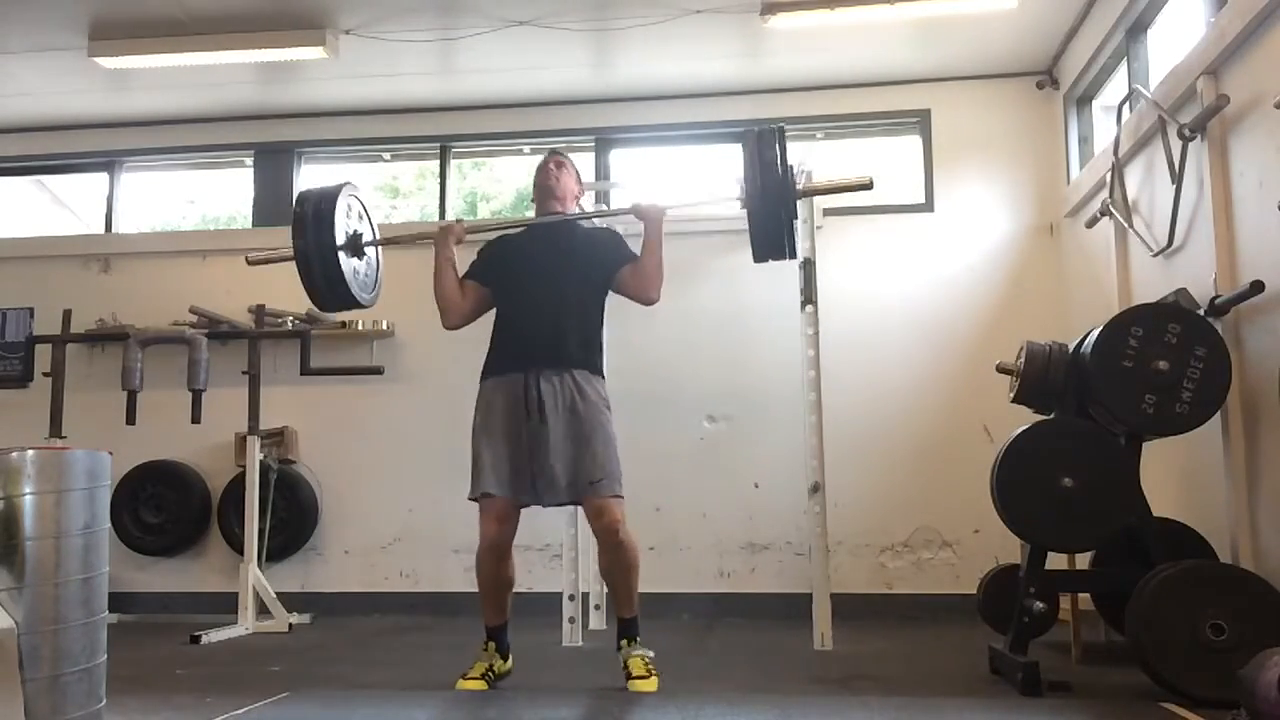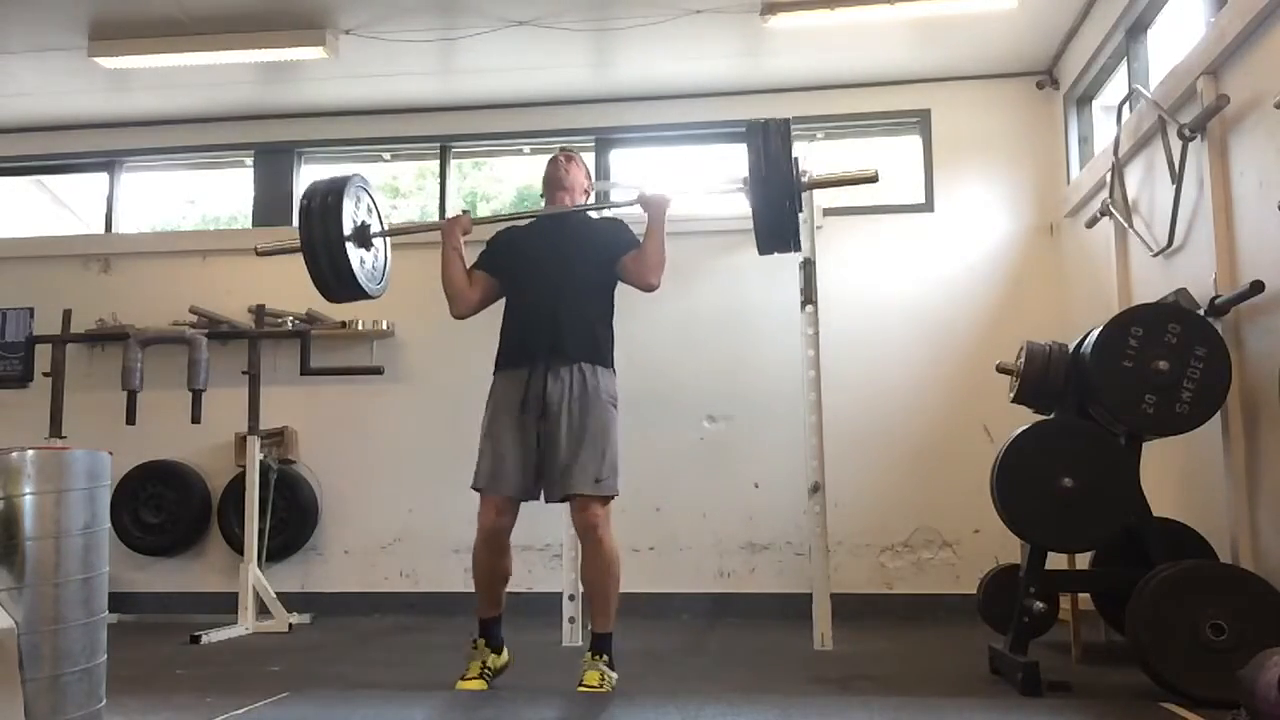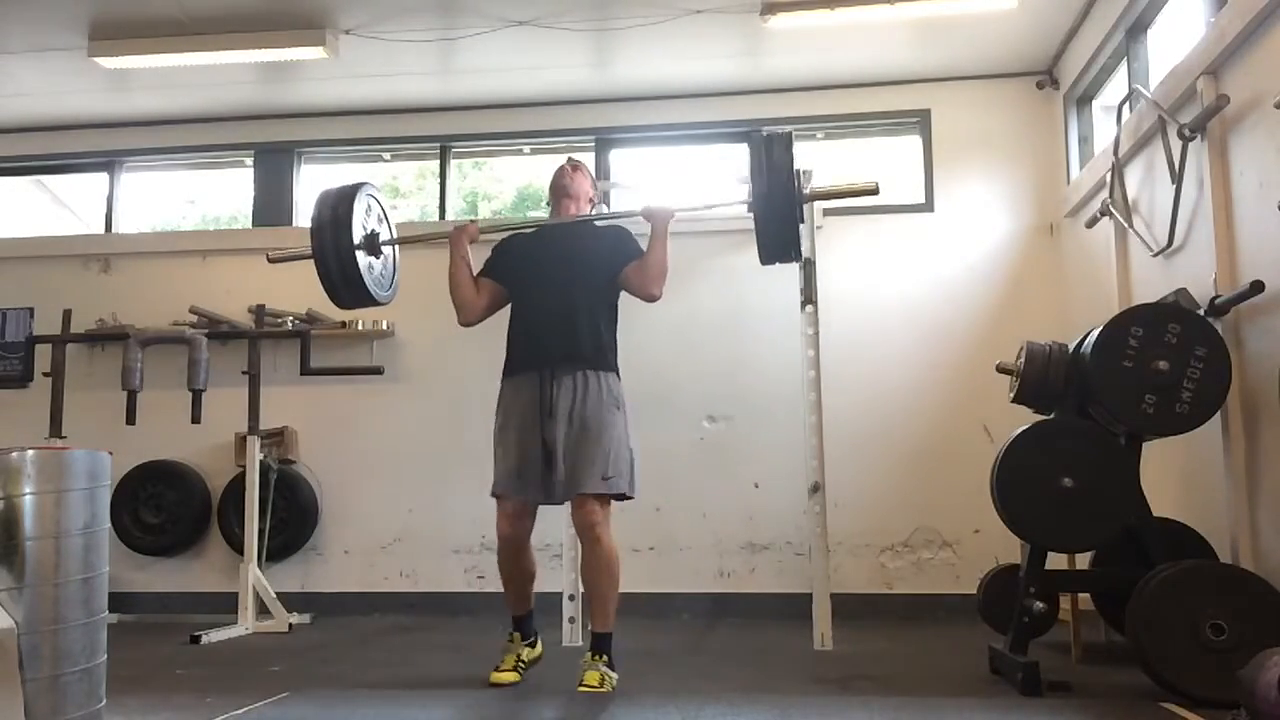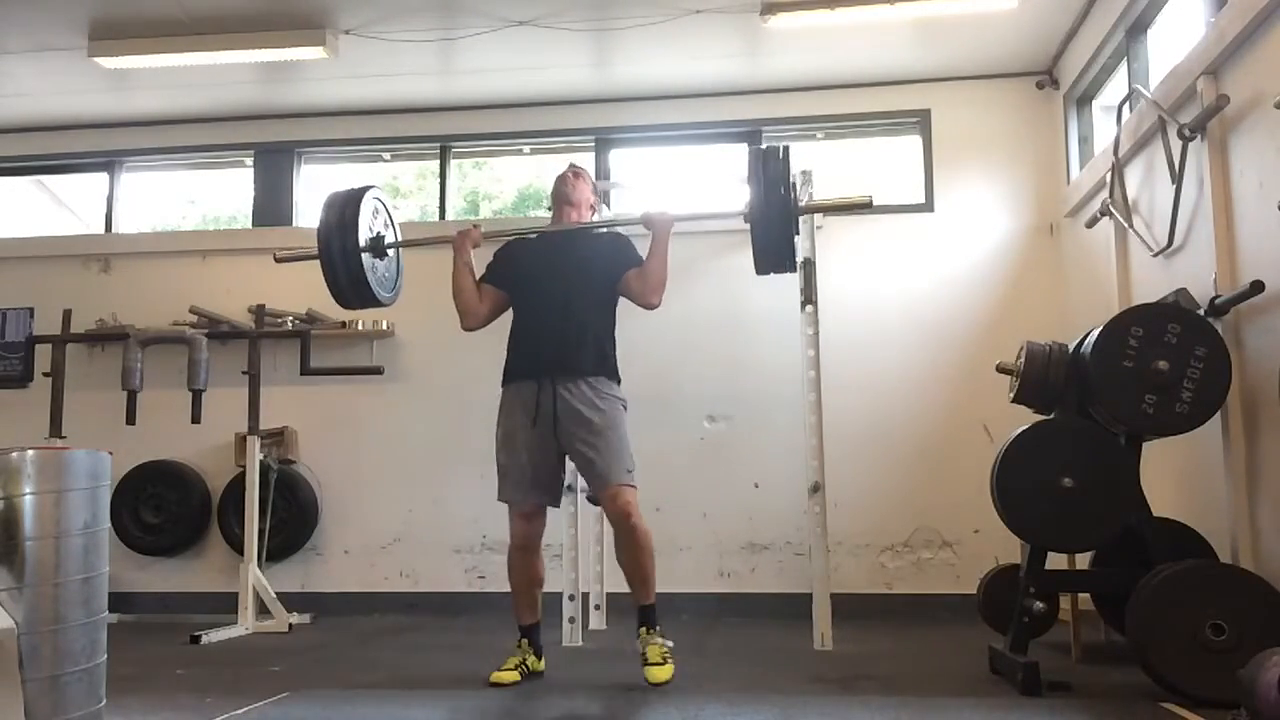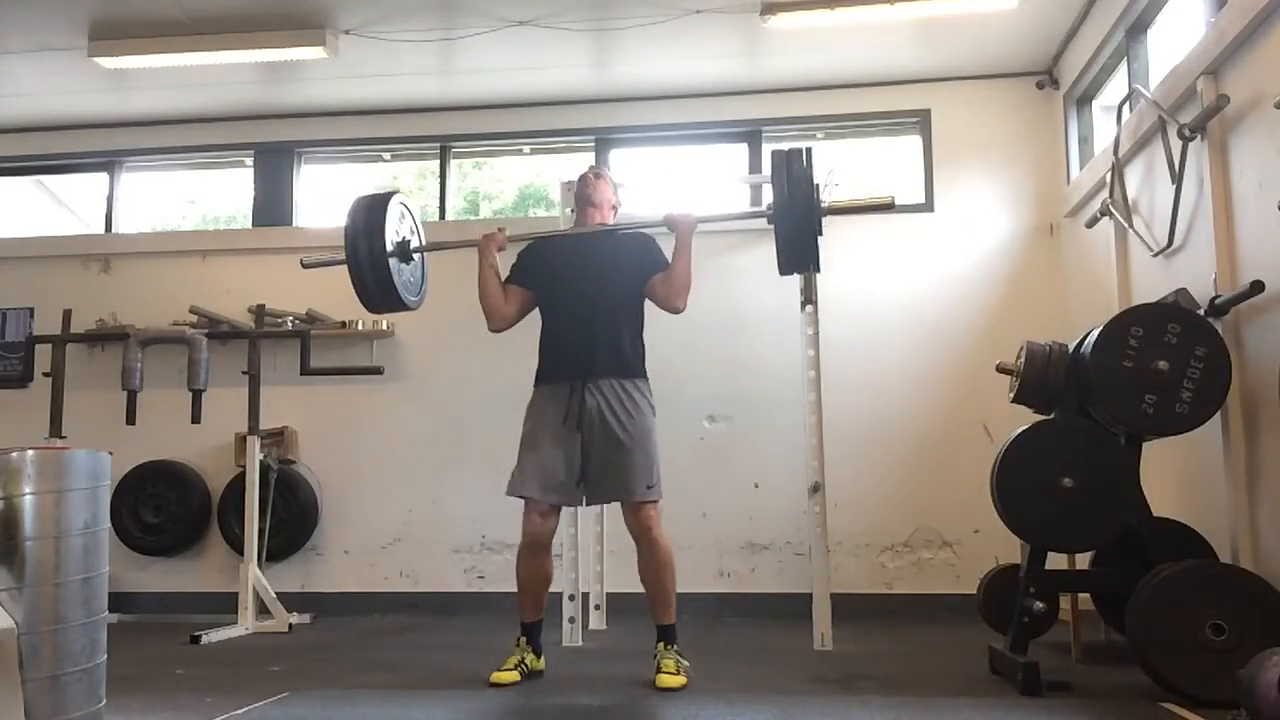
dt=0.3s
person 1, frame 1
left shoulder: (600, 241)
right shoulder: (501, 249)
left elbow: (647, 291)
right elbow: (453, 313)
left wrist: (652, 226)
right wrist: (445, 252)
left hip: (574, 385)
right hip: (505, 388)
left knee: (608, 519)
right knee: (494, 527)
left ankle: (632, 641)
right ankle: (496, 649)
person 1, frame 2
left shoulder: (606, 232)
right shoulder: (509, 241)
left elbow: (647, 276)
right elbow: (462, 302)
left wrist: (656, 214)
right wrist: (452, 240)
left hip: (583, 380)
right hip: (516, 382)
left knee: (592, 519)
right knee: (493, 520)
left ankle: (601, 655)
right ankle: (489, 644)
person 1, frame 3
left shoulder: (611, 239)
right shoulder: (514, 247)
left elbow: (650, 287)
right elbow: (469, 310)
left wrist: (660, 227)
right wrist: (460, 249)
left hip: (588, 383)
right hip: (524, 386)
left knee: (592, 518)
right knee: (512, 525)
left ankle: (601, 655)
right ankle: (523, 639)
person 1, frame 4
left shoulder: (610, 246)
right shoulder: (515, 253)
left elbow: (649, 295)
right elbow: (472, 315)
left wrist: (661, 234)
right wrist: (463, 253)
left hip: (591, 387)
right hip: (526, 393)
left knee: (624, 508)
right knee: (524, 528)
left ankle: (651, 633)
right ankle: (529, 647)
person 1, frame 5
left shoulder: (637, 246)
right shoulder: (541, 253)
left elbow: (675, 299)
right elbow: (499, 316)
left wrist: (684, 235)
right wrist: (488, 256)
left hip: (621, 391)
right hip: (555, 394)
left knee: (645, 522)
right knee: (536, 525)
left ankle: (668, 649)
right ankle: (529, 647)
